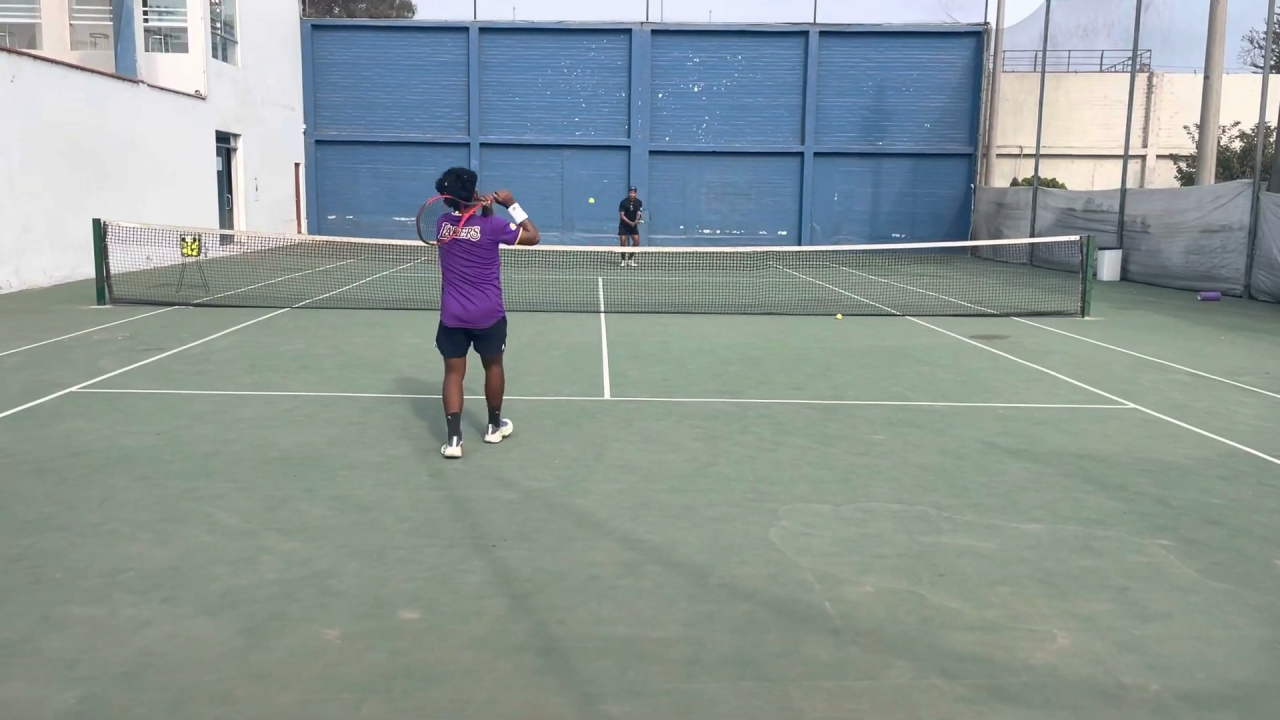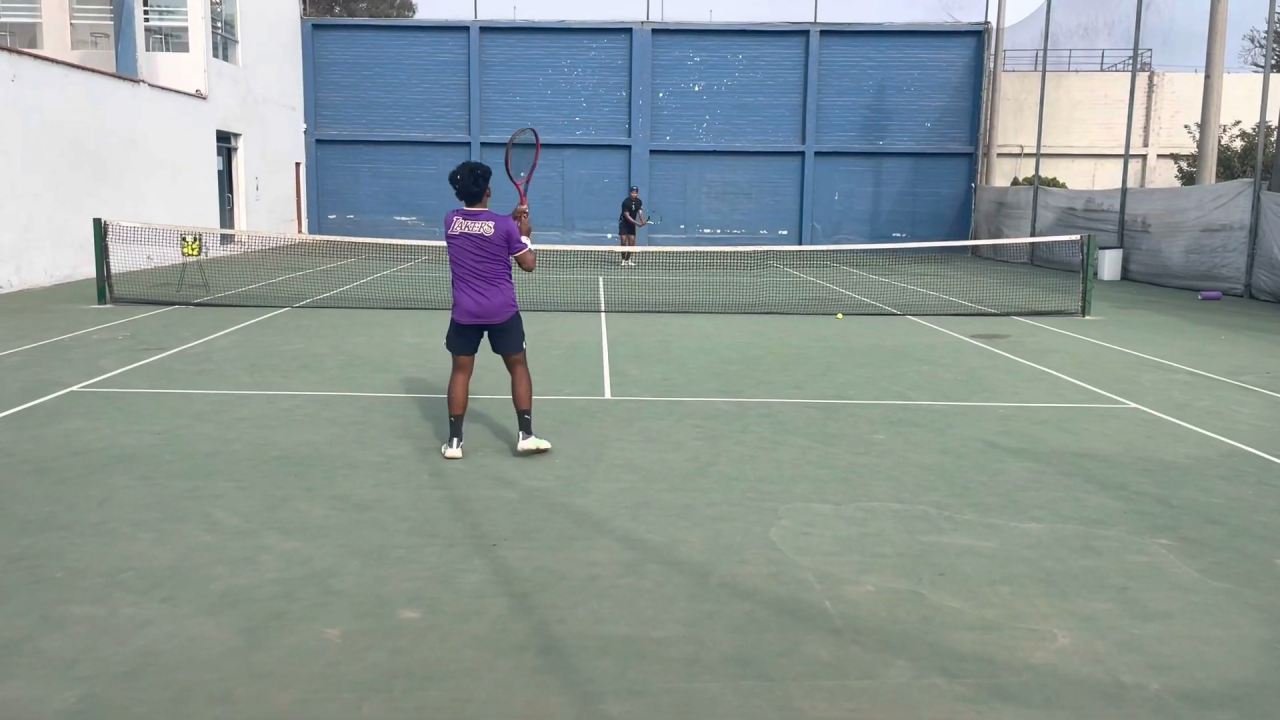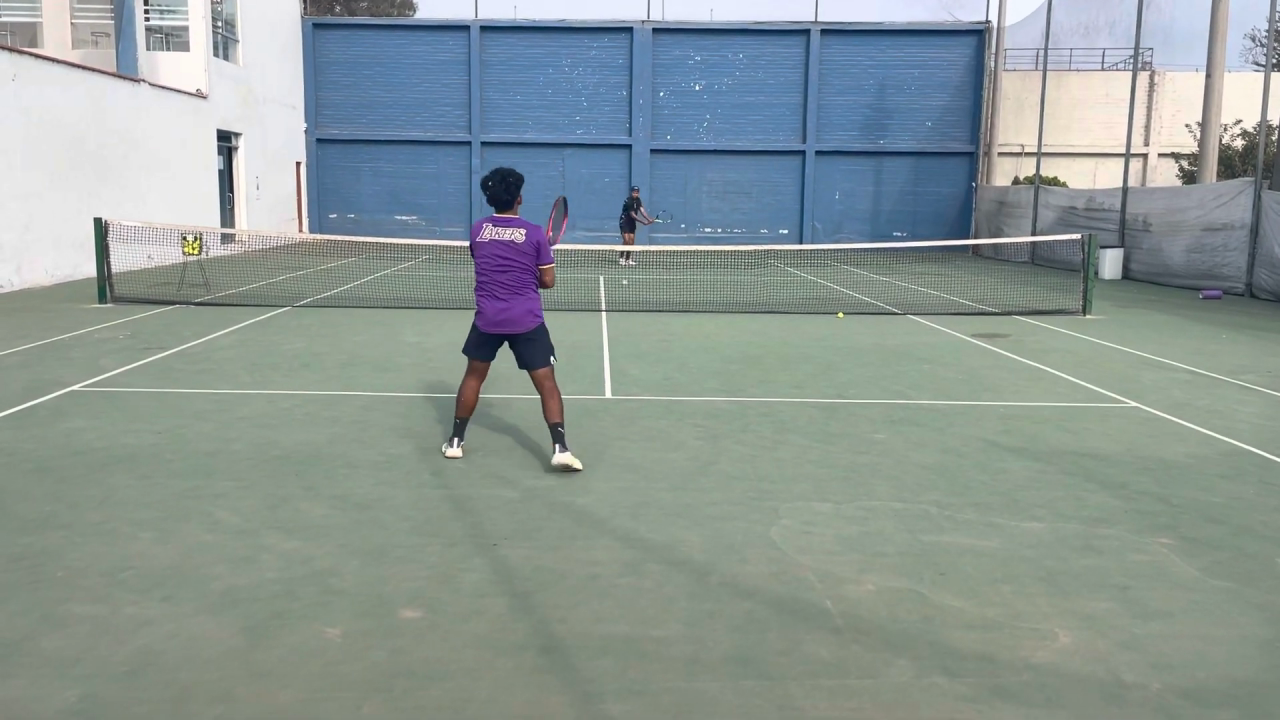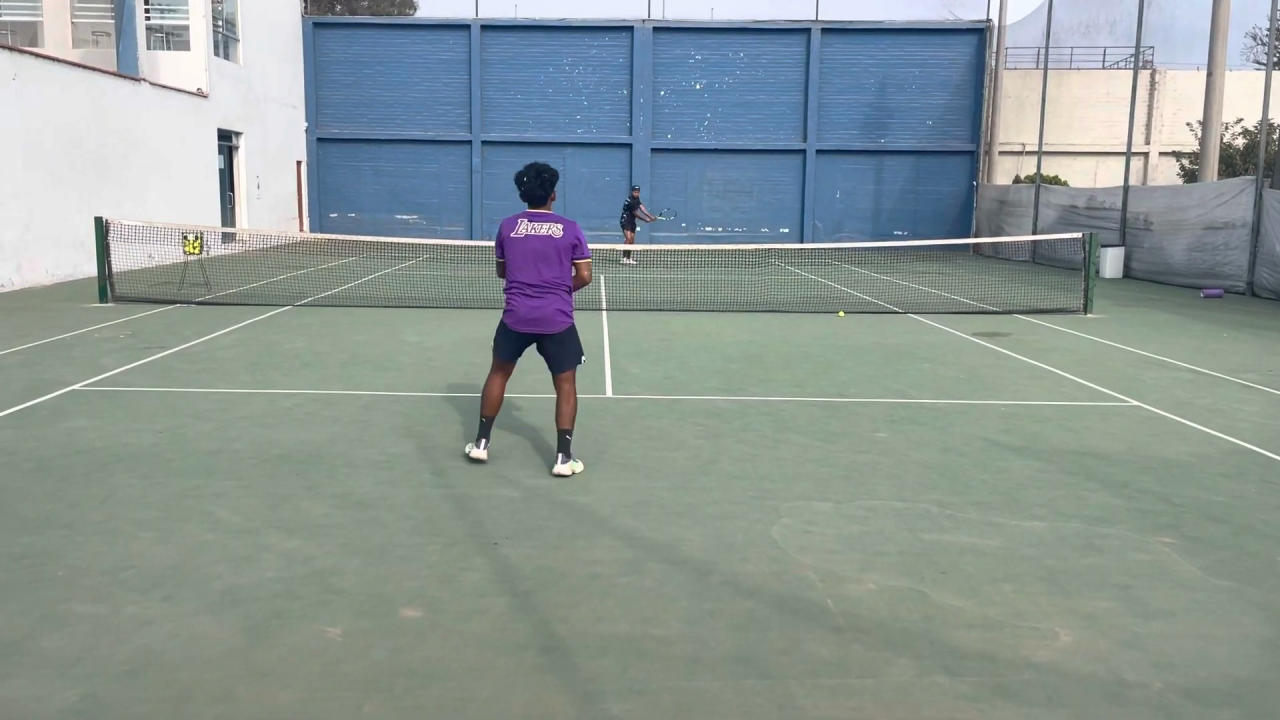
dt=0.2s
person 1, frame 1
left shoulder: (443, 223)
right shoulder: (491, 225)
right elbow: (532, 236)
left wrist: (486, 209)
right wrist: (512, 204)
left hip: (453, 315)
right hip: (489, 313)
left knee: (453, 373)
right knee: (493, 367)
left ankle: (453, 439)
right ankle: (495, 425)
person 1, frame 2
left shoulder: (450, 221)
right shoulder: (504, 225)
right elbow: (529, 265)
right wrist: (524, 233)
left hip: (464, 312)
right hip: (503, 310)
left knee: (461, 373)
right knee: (519, 368)
left ankle: (454, 441)
right ankle: (526, 434)
person 1, frame 3
left shoulder: (477, 230)
right shoulder: (535, 233)
right elbow: (547, 280)
left hip: (488, 320)
right hip: (526, 321)
left knee: (473, 377)
right knee: (547, 384)
left ankle: (455, 442)
right ankle: (561, 449)
person 1, frame 4
left shoulder: (507, 227)
right shoulder: (569, 229)
right elbow: (584, 277)
left hip: (516, 317)
right hip: (556, 319)
left knee: (498, 375)
right knee: (566, 385)
left ankle: (481, 442)
right ankle: (563, 457)
